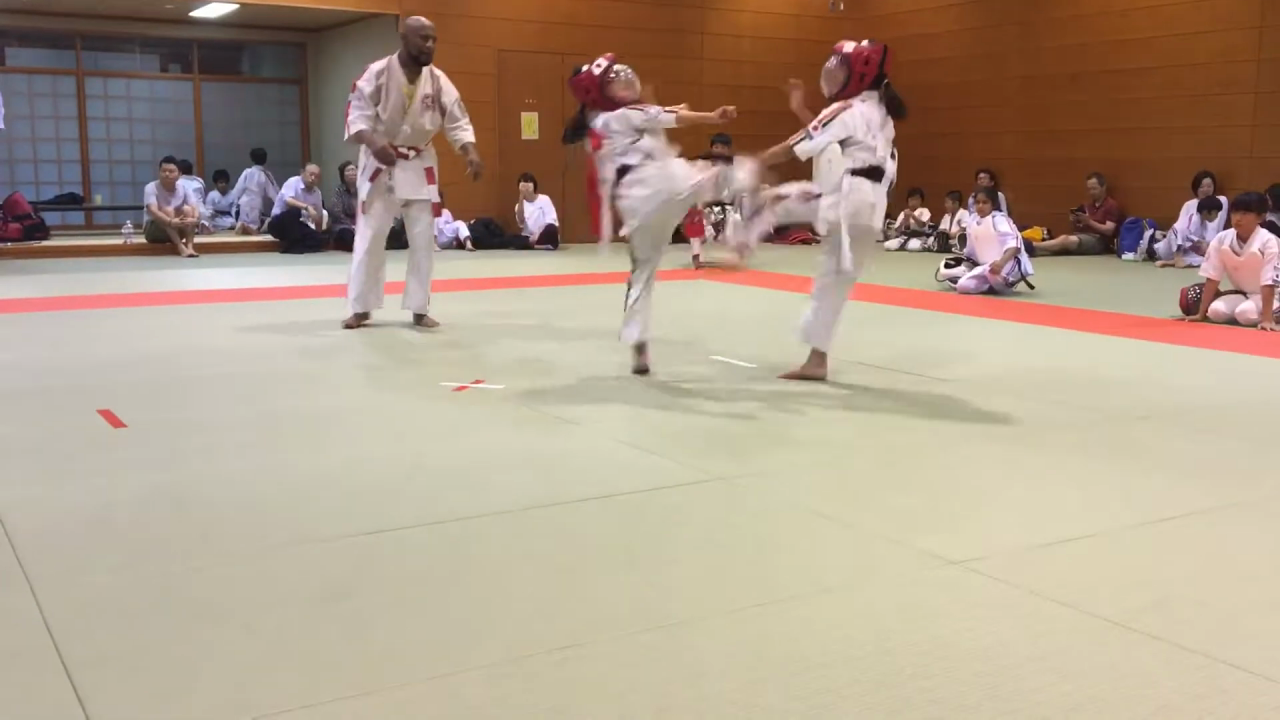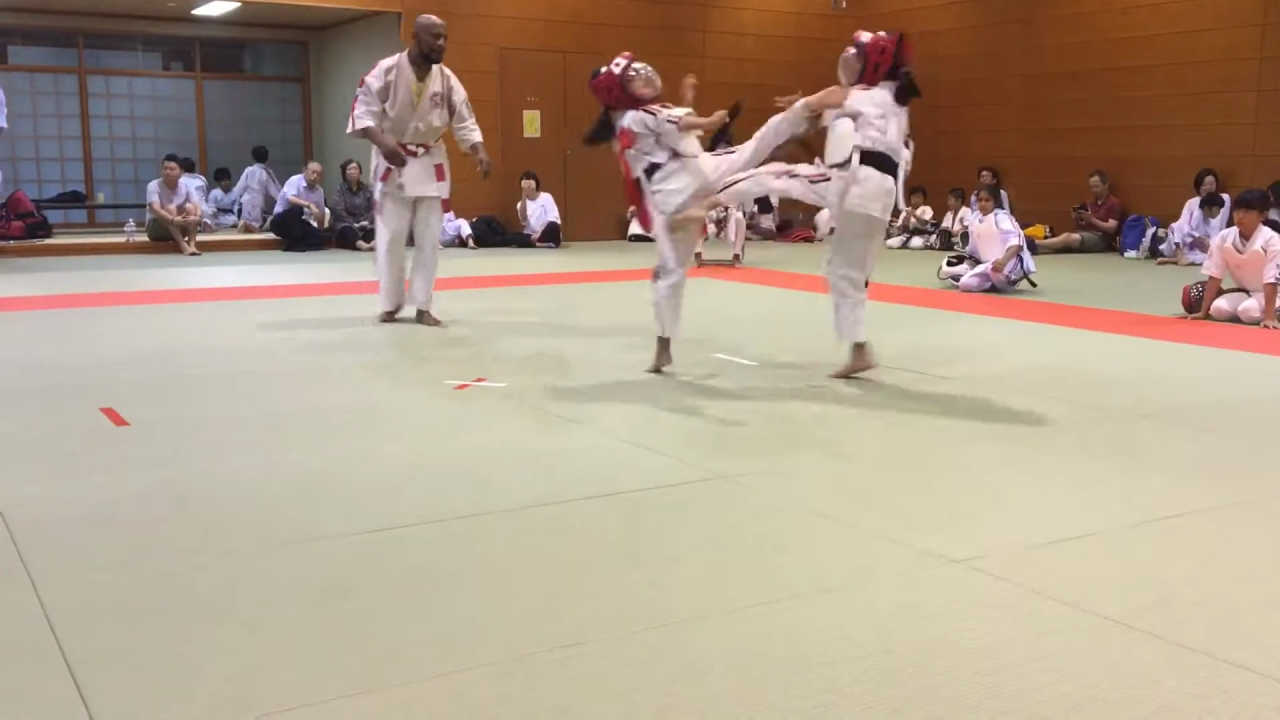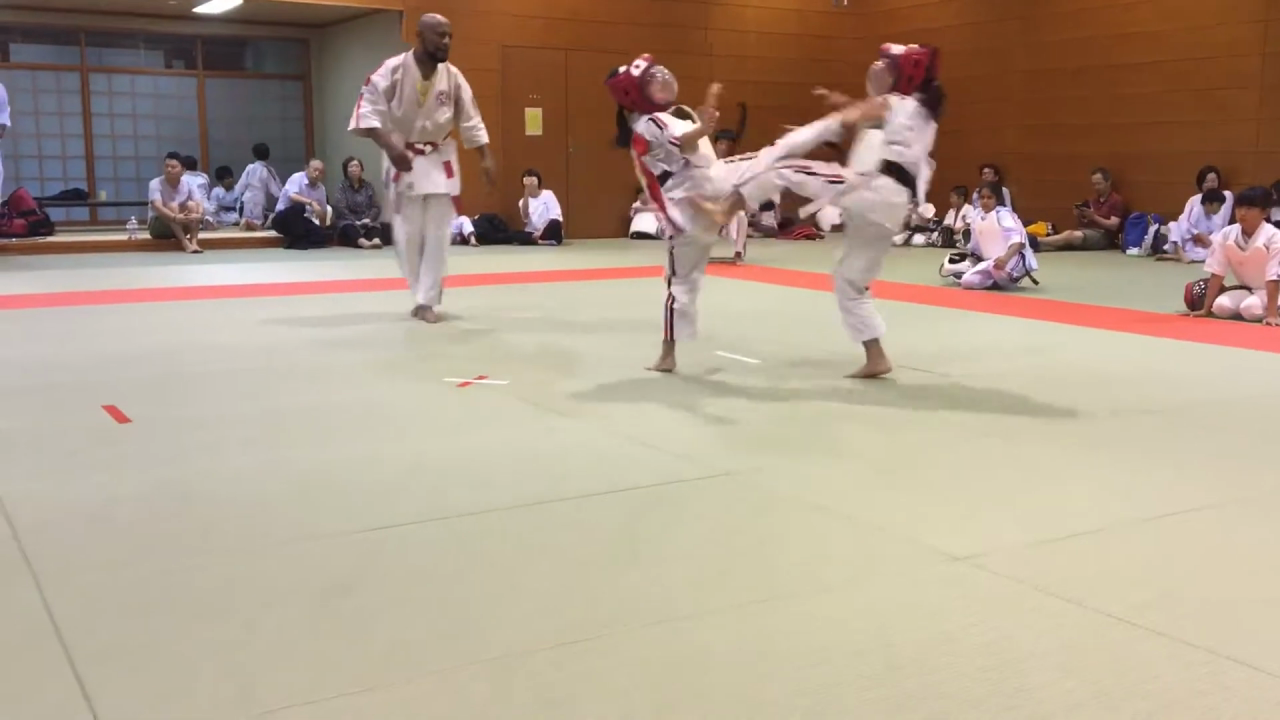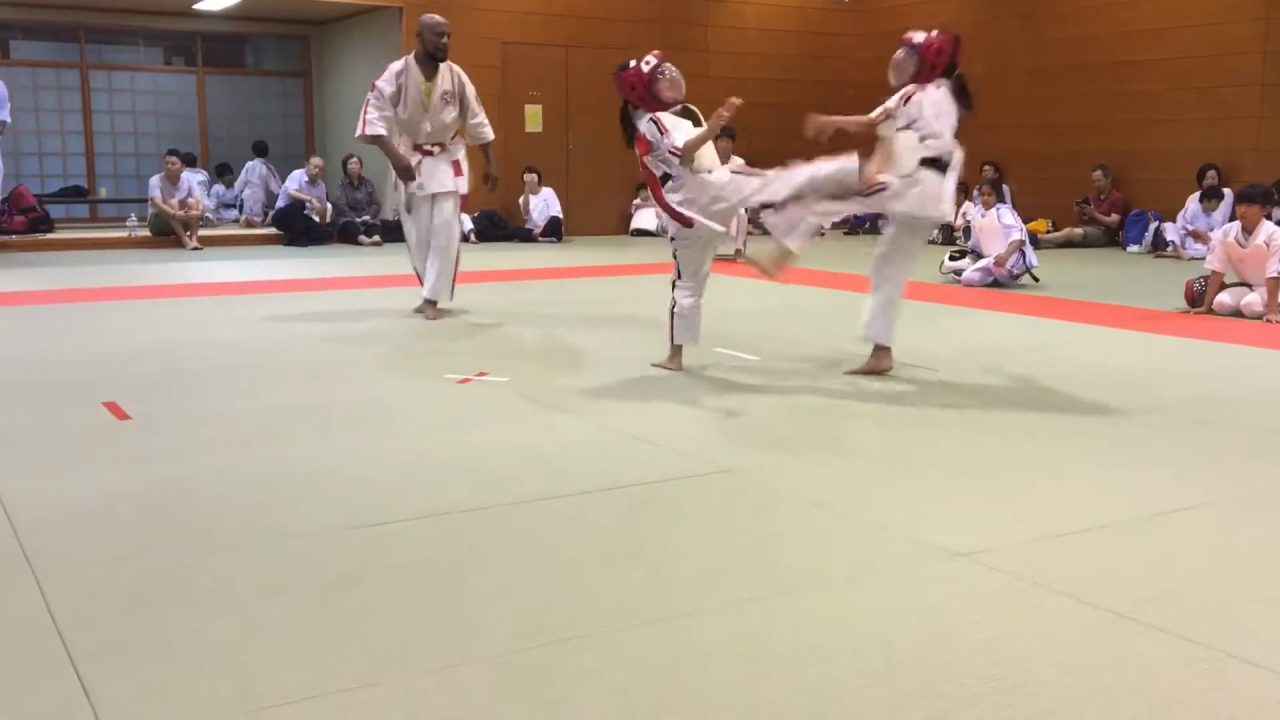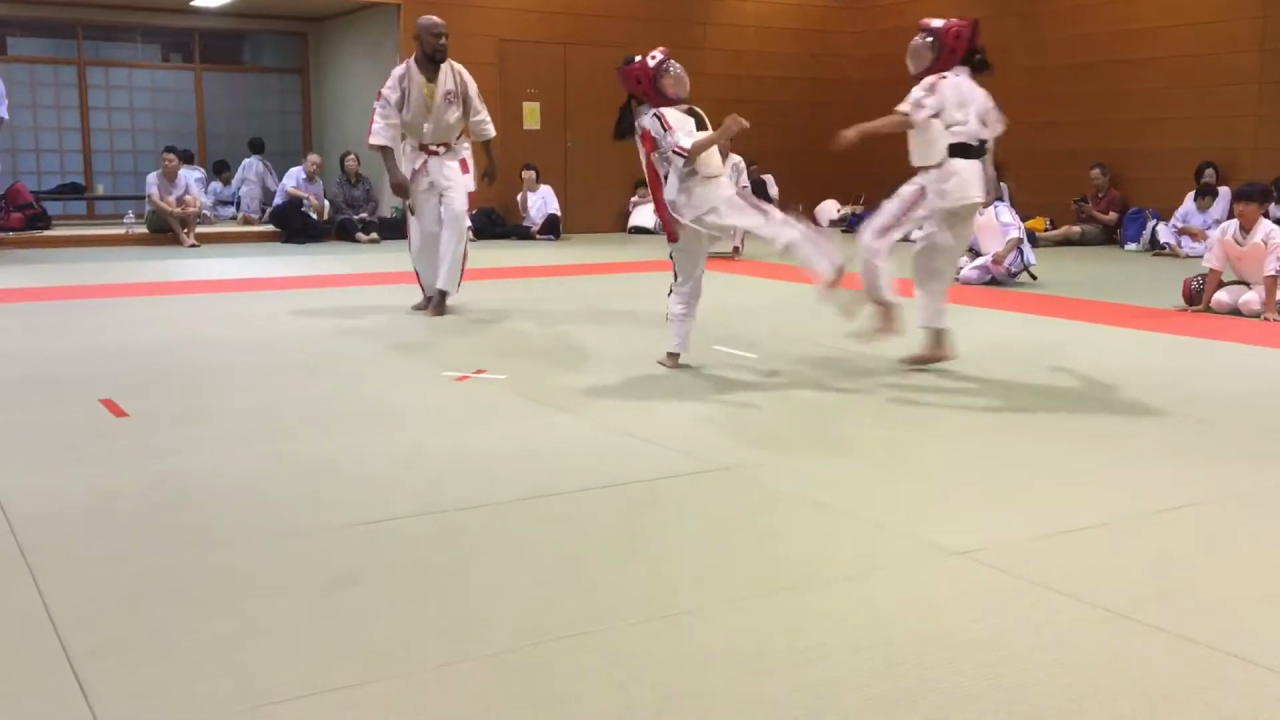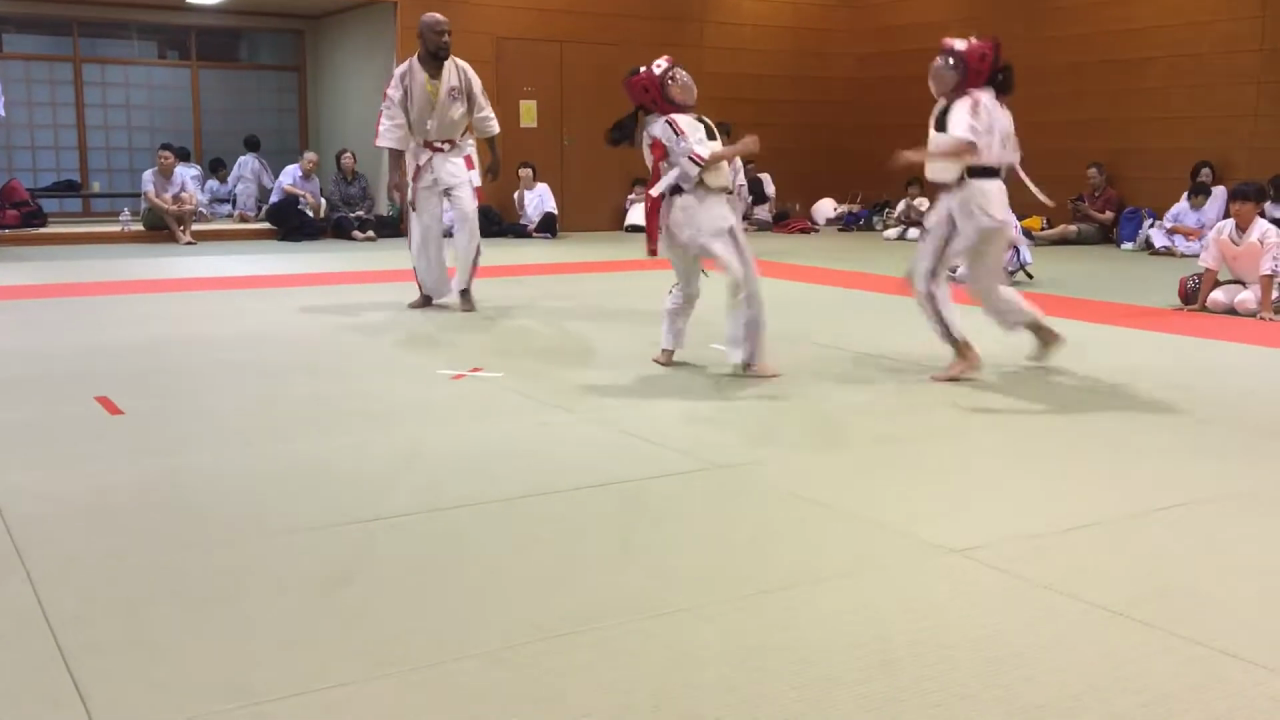
dt=0.1s
person 1, frame 1
left shoulder: (844, 111)
right shoulder: (882, 112)
left elbow: (796, 148)
left wrist: (759, 161)
left hip: (848, 197)
right hip: (870, 207)
left knee: (773, 199)
right knee: (833, 283)
right ankle: (816, 361)
person 1, frame 2
left shoulder: (863, 95)
right shoulder: (896, 103)
left hip: (851, 182)
right hip: (880, 197)
left knee: (772, 175)
right knee: (849, 275)
right ankle: (858, 352)
person 1, frame 3
left shoulder: (895, 105)
right shoulder: (923, 116)
left hip: (867, 192)
right hip: (892, 203)
left knee: (780, 167)
right knee: (850, 279)
left ankle: (728, 204)
right ankle: (873, 355)
person 1, frame 4
left shoulder: (915, 95)
right shoulder: (947, 101)
left elbow: (870, 124)
left wrist: (829, 122)
left hip: (908, 188)
right hip: (931, 197)
left knee: (816, 189)
right knee: (889, 275)
left ankle: (784, 252)
right ankle: (881, 354)
person 1, frame 5
left shoulder: (938, 84)
right shoulder: (973, 89)
left elbow: (903, 117)
right elbow: (995, 126)
left wrist: (858, 129)
left hip: (945, 179)
right hip: (968, 185)
left knee: (873, 236)
right knee: (931, 262)
left ankle: (886, 308)
right ankle: (938, 341)
person 1, frame 6
left shoulder: (967, 104)
right shoulder: (994, 108)
left elbow: (967, 145)
right elbow: (1010, 155)
left wrist: (923, 155)
left hip: (967, 199)
right hip: (989, 202)
left knee: (927, 278)
right knee: (986, 284)
left ankle: (964, 354)
right ankle: (1042, 331)
person 2, frame 1
left shoulder: (599, 126)
right shoulder: (620, 116)
right elbow: (670, 118)
right wrist: (715, 117)
left hip: (635, 203)
right hip: (658, 182)
left knee: (643, 275)
right knee: (720, 173)
left ankle: (639, 349)
person 2, frame 2
left shoulder: (620, 129)
right shoulder: (643, 117)
right elbow: (679, 124)
right wrist: (708, 123)
left hip: (668, 201)
right hip: (692, 178)
left knee: (670, 272)
right knee: (750, 150)
left ankle: (663, 347)
person 2, frame 3
left shoulder: (639, 127)
right shoulder: (654, 122)
right elbow: (682, 142)
right wrist: (705, 122)
left hip: (680, 207)
right hip: (701, 187)
left knee: (683, 280)
right knee: (773, 162)
left ankle: (668, 354)
person 2, frame 4
left shoulder: (647, 123)
right shoulder: (655, 122)
right elbow: (681, 152)
right wrist: (712, 127)
left hip: (683, 210)
right hip: (706, 191)
left knee: (689, 282)
right knee: (785, 183)
left ankle: (675, 353)
person 2, frame 5
left shoulder: (645, 120)
right shoulder: (664, 116)
right elbow: (684, 154)
right wrist: (716, 134)
left hip: (680, 210)
right hip: (708, 200)
left knee: (686, 283)
right knee: (777, 225)
left ankle: (674, 352)
right ankle: (829, 266)
person 2, frame 6
left shoulder: (653, 128)
right shoulder: (677, 123)
right elbow: (699, 160)
right wrist: (738, 149)
left hip: (675, 215)
right hip: (705, 209)
left knee: (686, 286)
right knee: (745, 281)
left ankle: (667, 350)
right ankle: (748, 360)
person 3, frame 1
left shoulder: (437, 79)
right shoulder: (378, 73)
left elbow: (457, 122)
right elbow: (357, 116)
left wrist: (471, 152)
right wrist: (373, 143)
left hip: (420, 166)
right hip: (382, 163)
left knee: (422, 242)
right knee: (369, 238)
left ankle: (419, 310)
right ankle: (361, 308)
person 3, frame 2
left shoulder: (446, 78)
right shoulder: (387, 70)
left elbow: (464, 122)
right elbow: (362, 112)
left wrist: (480, 153)
right wrist: (382, 142)
left hip: (431, 163)
right hip: (393, 161)
left knee: (429, 238)
right knee: (390, 237)
left ankle: (422, 306)
right ankle: (391, 303)
person 3, frame 3
left shoulder: (453, 76)
right shoulder: (394, 69)
left elbow: (471, 122)
right elbow: (368, 109)
left wrist: (487, 160)
right wrist: (388, 146)
left hip: (440, 160)
right hip: (404, 159)
left knee: (438, 234)
right knee: (406, 235)
left ankle: (428, 301)
right ankle: (422, 296)
person 3, frame 4
left shoulder: (455, 74)
right shoulder: (397, 73)
left elbow: (476, 119)
right elbow: (374, 117)
left wrist: (490, 163)
right wrist: (393, 156)
left hip: (449, 159)
right hip: (411, 161)
left knee: (446, 230)
right knee: (418, 234)
left ankle: (433, 297)
right ankle: (431, 293)
person 3, frame 5
left shoulder: (458, 73)
right shoulder: (400, 77)
left elbow: (479, 118)
right elbow: (386, 126)
left wrist: (491, 161)
right wrist: (393, 171)
left hip: (453, 157)
right hip: (417, 161)
left knee: (456, 220)
right knee: (422, 231)
left ankle: (443, 291)
right ankle: (432, 292)
person 3, frame 6
left shoulder: (462, 70)
right shoulder: (404, 75)
left elbow: (483, 114)
right elbow: (393, 126)
left wrist: (495, 157)
right wrist: (397, 173)
left hip: (458, 154)
right hip: (422, 157)
left knee: (467, 218)
right knee: (423, 229)
left ankle: (463, 288)
right ankle: (429, 290)
